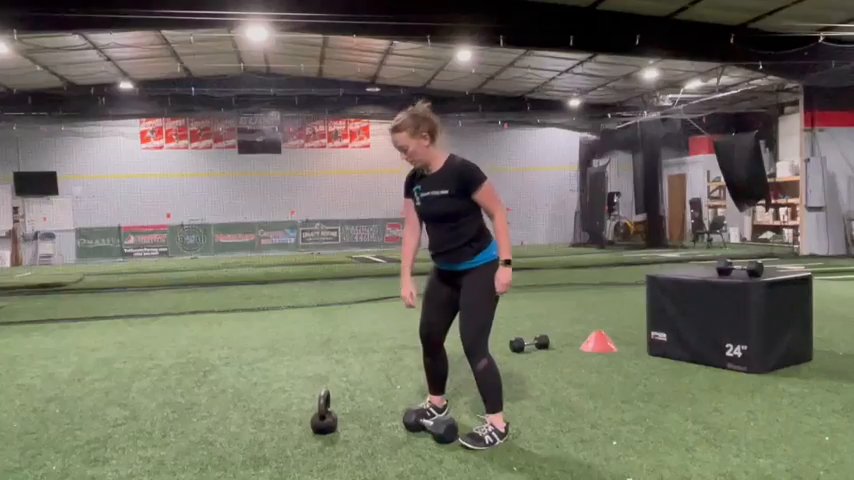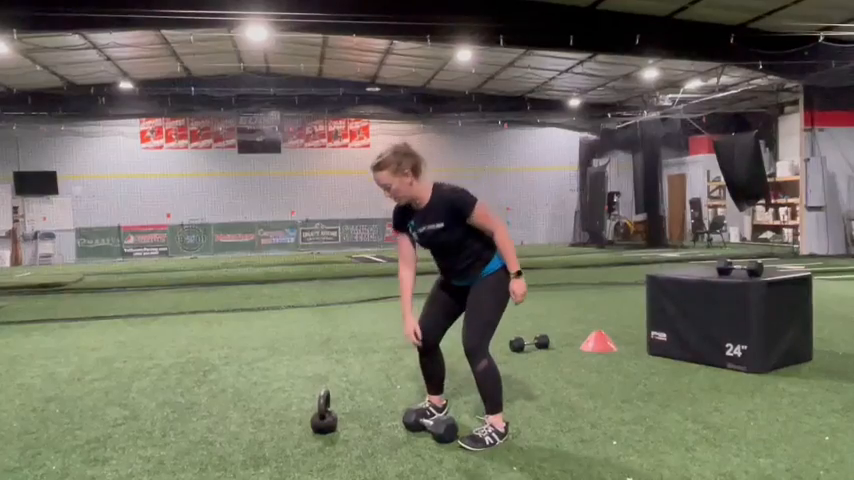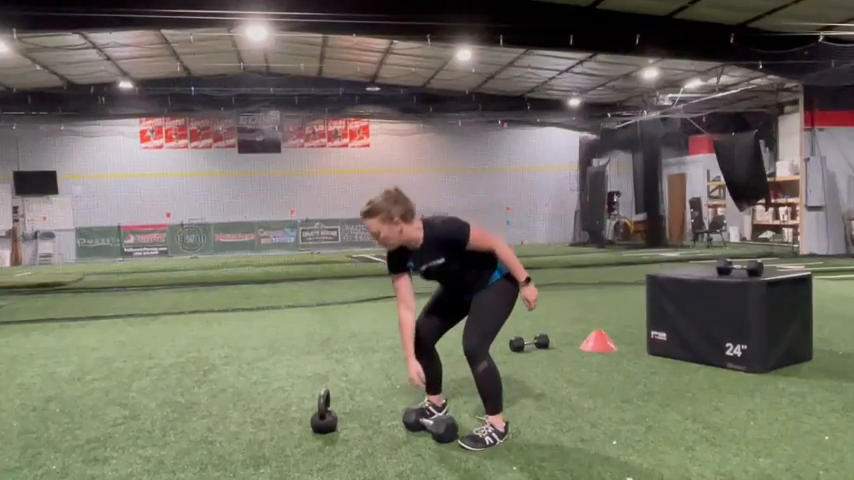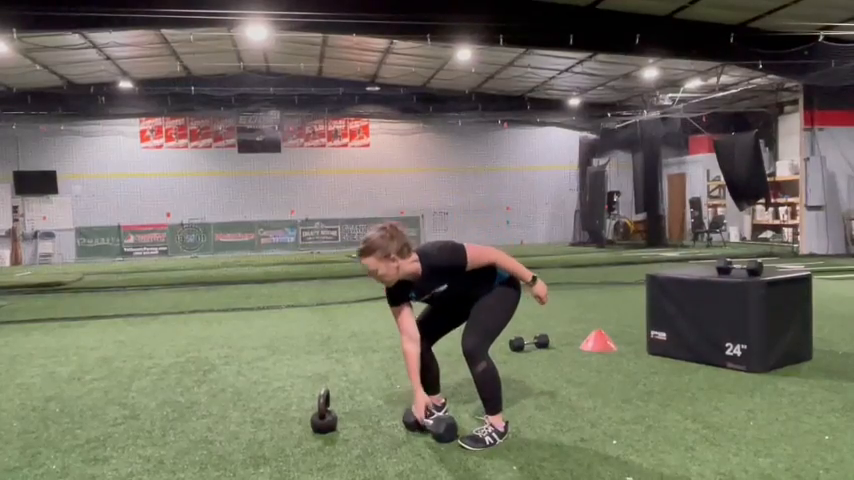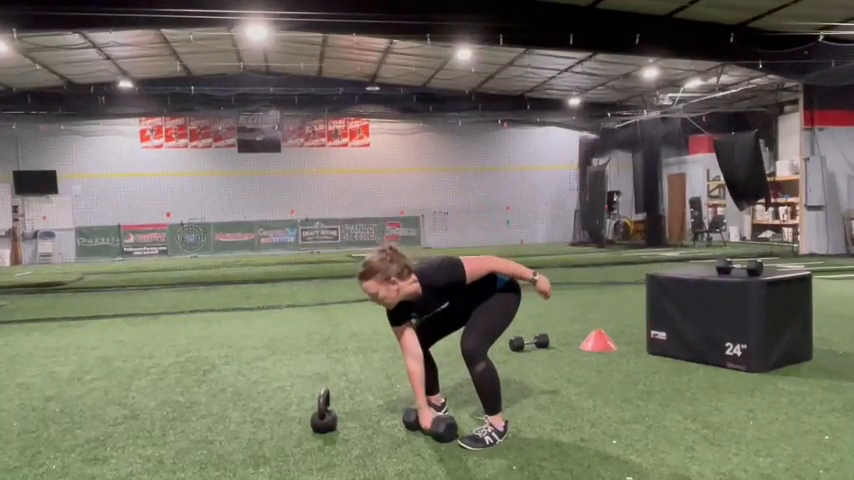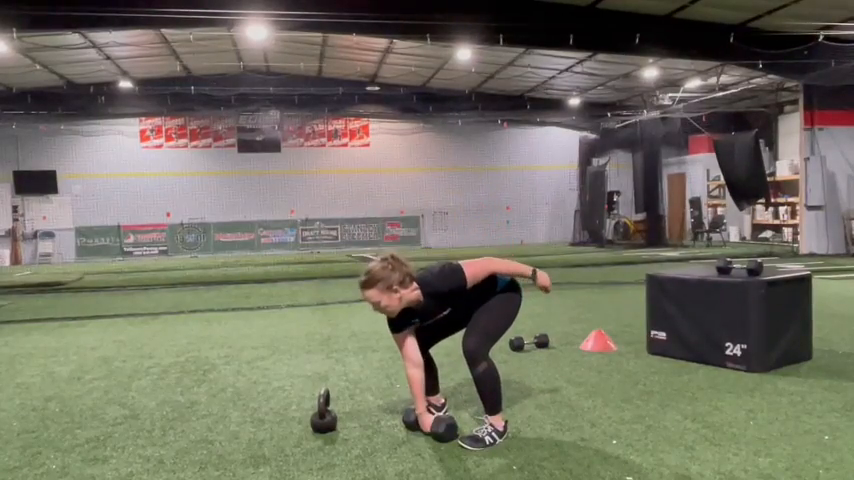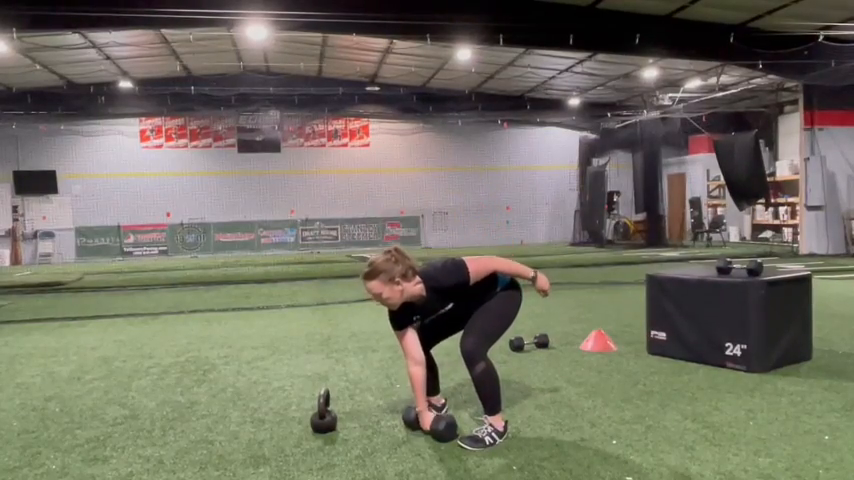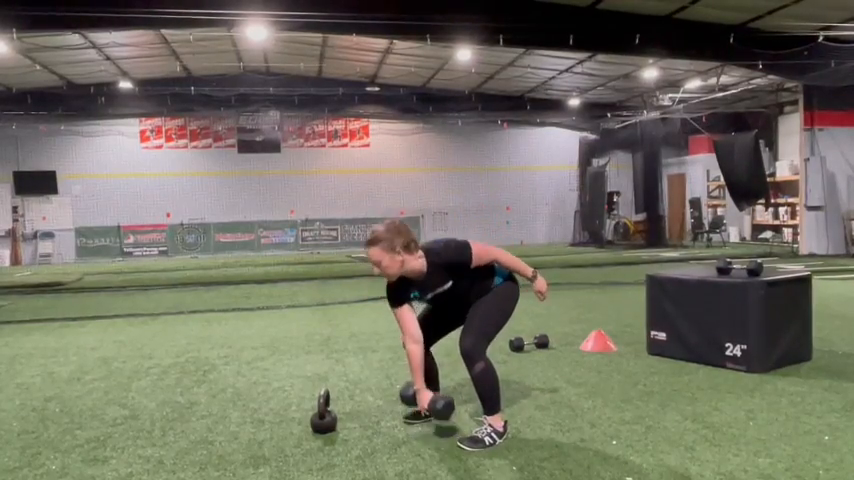
dt=0.2s
person 1, frame 1
left shoulder: (462, 171)
right shoulder: (413, 181)
left elbow: (498, 214)
right elbow: (412, 230)
left wrist: (505, 263)
right wrist: (406, 278)
left hip: (479, 270)
right hip: (444, 272)
left knee: (473, 344)
right knee: (429, 336)
left ankle: (497, 424)
right ankle: (437, 403)
person 1, frame 2
left shoulder: (452, 198)
right shoulder: (403, 214)
left elbow: (497, 230)
right elbow: (406, 265)
left wrist: (516, 275)
right wrist: (407, 316)
left hip: (488, 277)
right hip: (453, 281)
left knee: (474, 345)
right knee: (424, 336)
left ankle: (498, 425)
right ankle: (437, 403)
person 1, frame 3
left shoulder: (444, 230)
right shoulder: (398, 255)
left elbow: (496, 244)
right elbow: (406, 308)
left wrist: (525, 282)
right wrist: (411, 360)
left hip: (494, 284)
left knee: (473, 346)
right knee: (422, 336)
left ankle: (497, 425)
right ankle: (436, 403)
person 1, frame 4
left shoulder: (439, 257)
right shoulder: (397, 288)
left elbow: (493, 255)
right elbow: (410, 339)
left wrist: (532, 280)
right wrist: (418, 392)
left hip: (499, 288)
left knee: (472, 346)
right knee: (421, 341)
left ankle: (497, 425)
right ankle: (436, 403)
person 1, frame 5
left shoulder: (438, 275)
right shoulder: (399, 308)
left elbow: (490, 263)
right elbow: (413, 357)
left wrist: (534, 278)
right wrist: (422, 407)
left hip: (500, 292)
left knee: (471, 348)
right knee: (418, 341)
left ankle: (497, 424)
right ankle: (436, 402)
person 1, frame 6
left shoulder: (439, 282)
right shoulder: (400, 316)
left elbow: (488, 264)
right elbow: (413, 364)
left wrist: (534, 274)
right wrist: (421, 412)
left hip: (501, 294)
left knee: (473, 348)
right knee: (417, 343)
left ankle: (497, 424)
right ankle: (435, 402)
person 1, frame 7
left shoulder: (441, 277)
right shoulder: (401, 312)
left elbow: (491, 263)
right elbow: (415, 361)
left wrist: (534, 277)
right wrist: (421, 410)
left hip: (501, 294)
left knee: (471, 348)
right knee: (419, 342)
left ankle: (496, 424)
right ankle: (435, 403)
person 1, frame 8
left shoulder: (444, 254)
right shoulder: (398, 288)
left elbow: (494, 253)
right elbow: (413, 340)
left wrist: (534, 277)
right wrist: (420, 389)
left hip: (497, 289)
left knee: (470, 346)
right knee: (421, 336)
left ankle: (496, 424)
